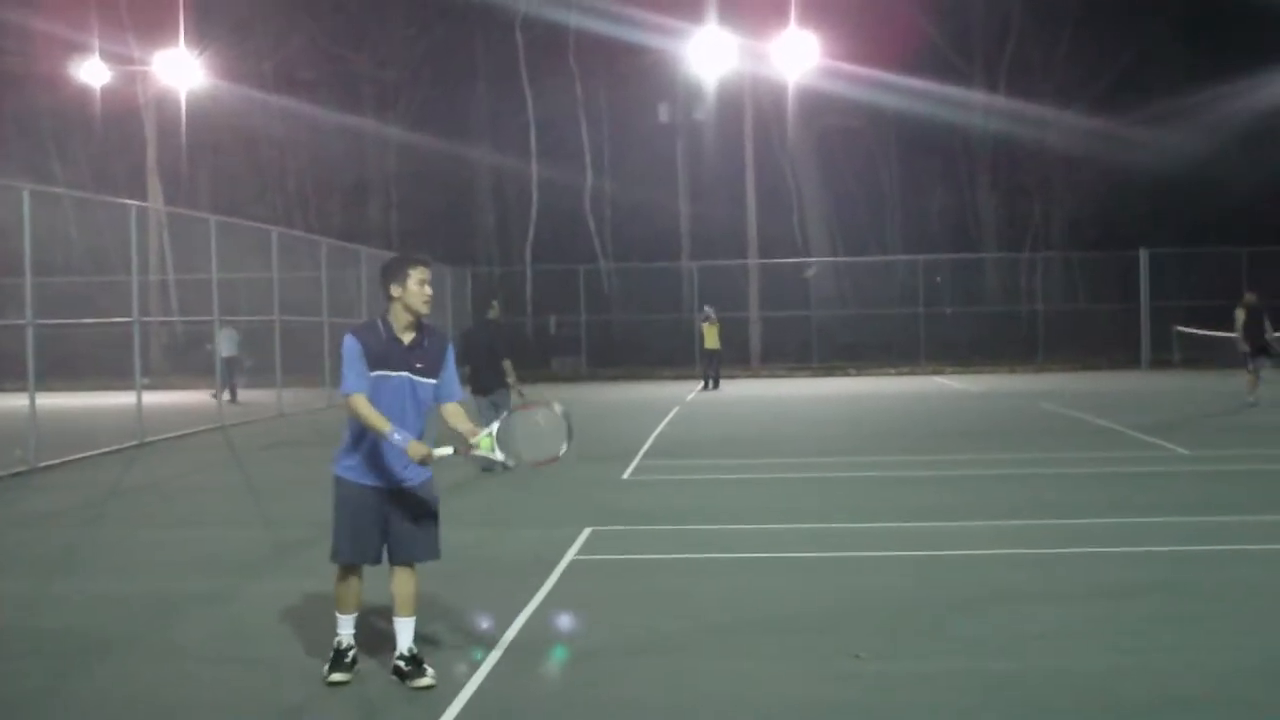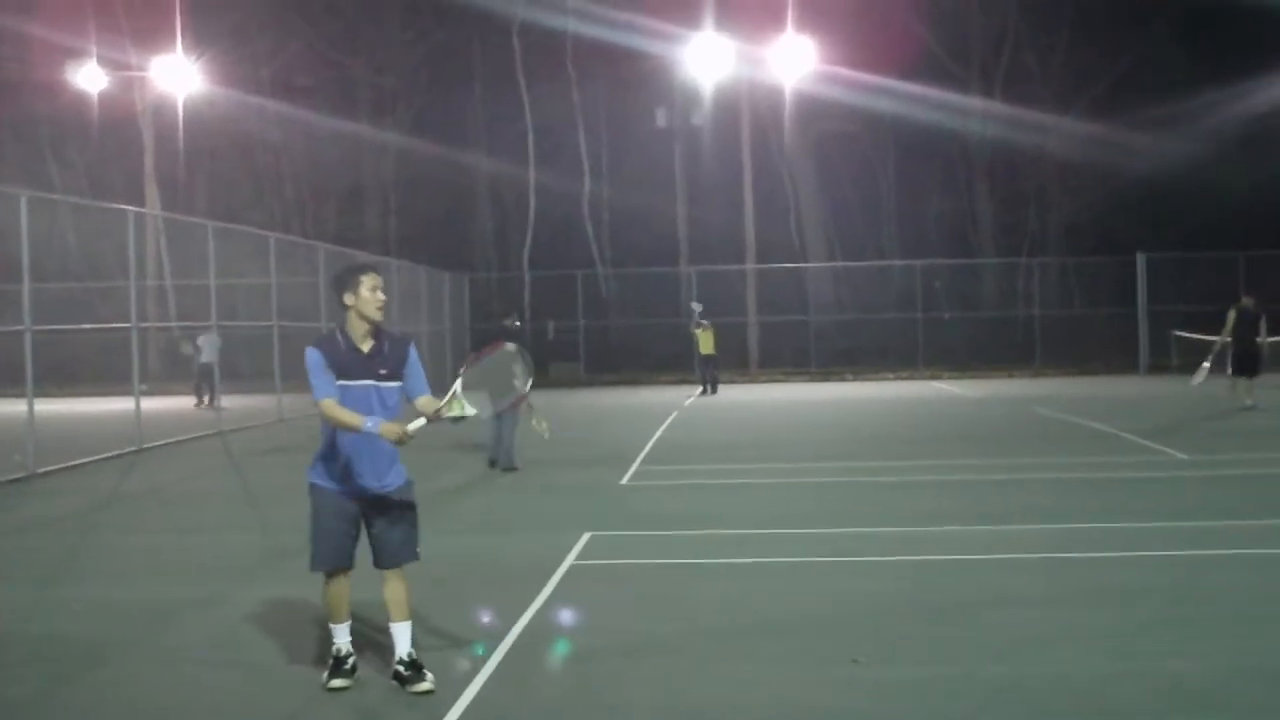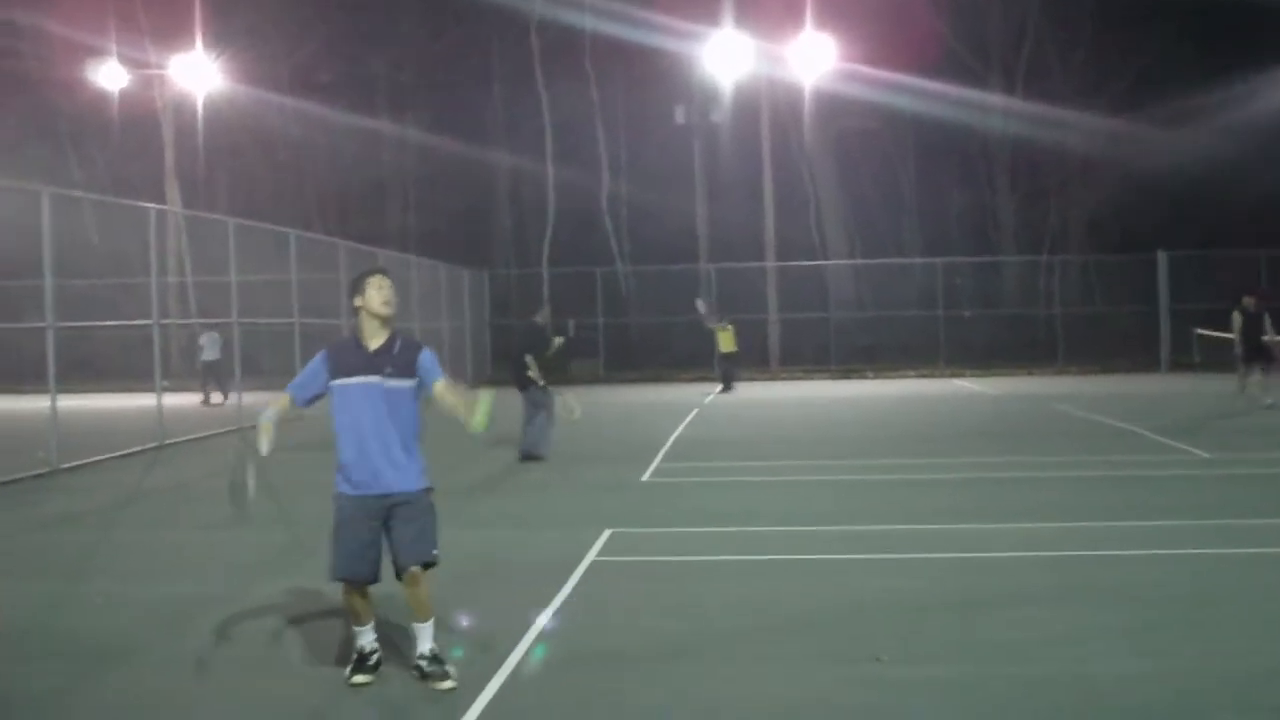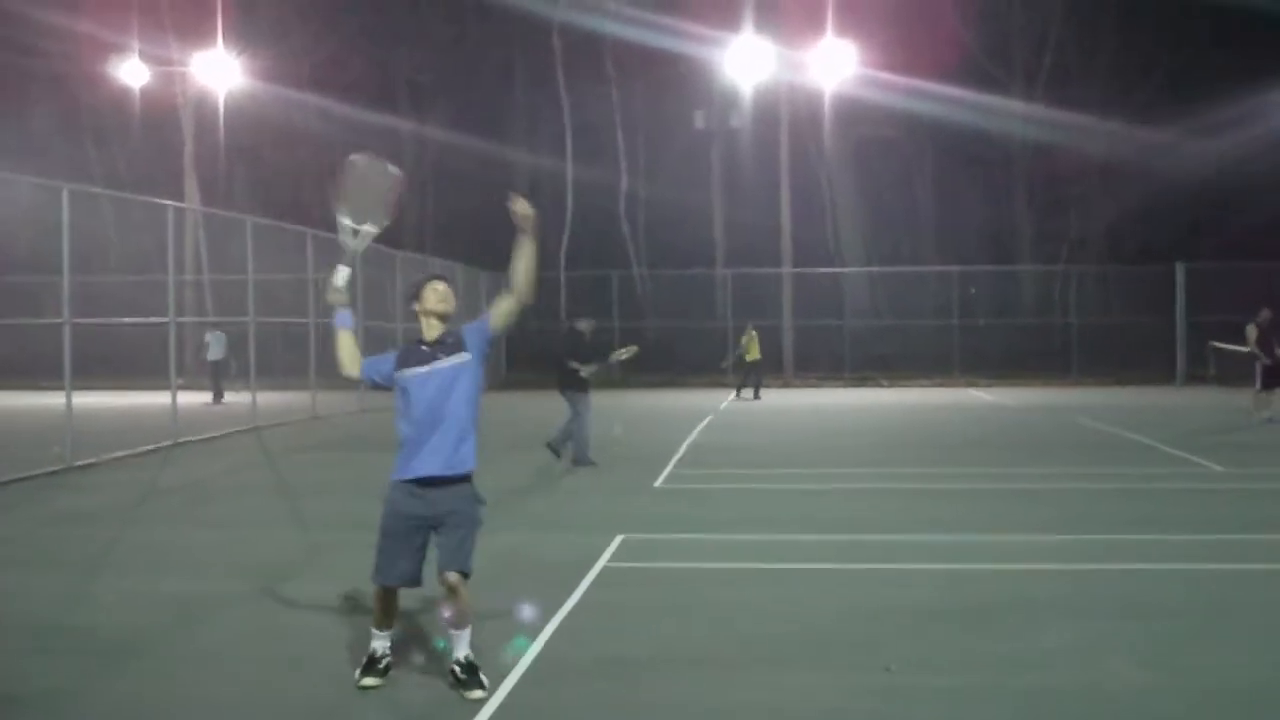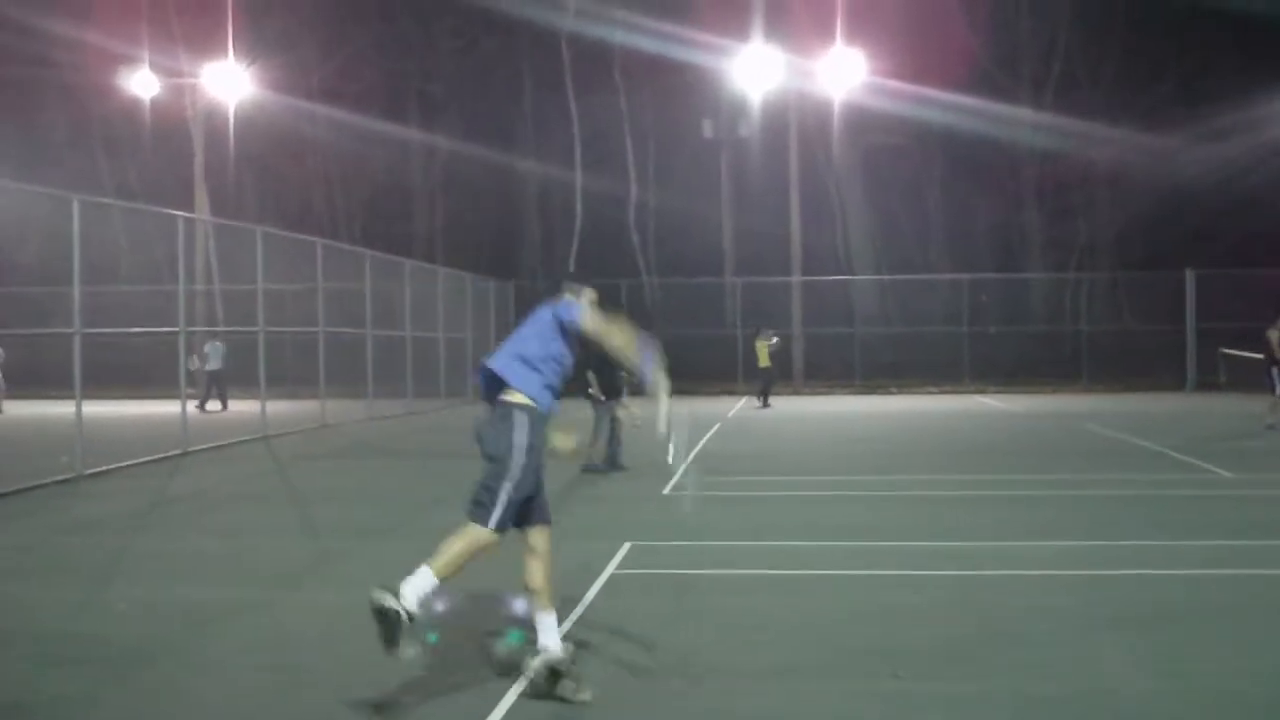
dt=0.5s
person 1, frame 1
left shoulder: (439, 346)
right shoulder: (359, 340)
left elbow: (447, 403)
right elbow: (357, 403)
left wrist: (470, 431)
right wrist: (402, 440)
left hip: (412, 476)
right hip: (360, 473)
left knee: (405, 561)
right knee: (351, 562)
left ankle: (405, 652)
right ankle: (344, 644)
person 1, frame 2
left shoulder: (401, 350)
right shoulder: (321, 352)
left elbow: (423, 400)
right elbow: (330, 409)
right wrist: (376, 427)
left hip: (389, 482)
right hip: (335, 482)
left knee: (395, 567)
right knee: (335, 569)
left ankle: (404, 657)
right ankle: (342, 651)
person 1, frame 3
left shoulder: (415, 354)
right shoulder: (333, 358)
left elbow: (441, 390)
right elbow: (292, 398)
left wrist: (463, 402)
right wrist: (268, 418)
left hip: (408, 487)
right hip: (355, 491)
left knee: (415, 570)
right knee: (353, 580)
left ankle: (426, 652)
right ankle: (367, 648)
person 1, frame 4
left shoulder: (469, 341)
right shoulder: (399, 359)
left elbow: (517, 296)
right elbow: (351, 366)
left wrist: (524, 234)
right wrist: (342, 313)
left hip: (454, 487)
right hip: (408, 487)
left knee: (454, 580)
right knee: (389, 583)
left ankle: (463, 660)
right ankle: (380, 650)
person 1, frame 5
left shoulder: (553, 347)
right shoulder: (560, 310)
right elbow: (603, 328)
right wrist: (650, 367)
right hip: (517, 419)
left knee: (539, 540)
right knee: (485, 529)
left ankle: (550, 649)
right ankle: (402, 598)
